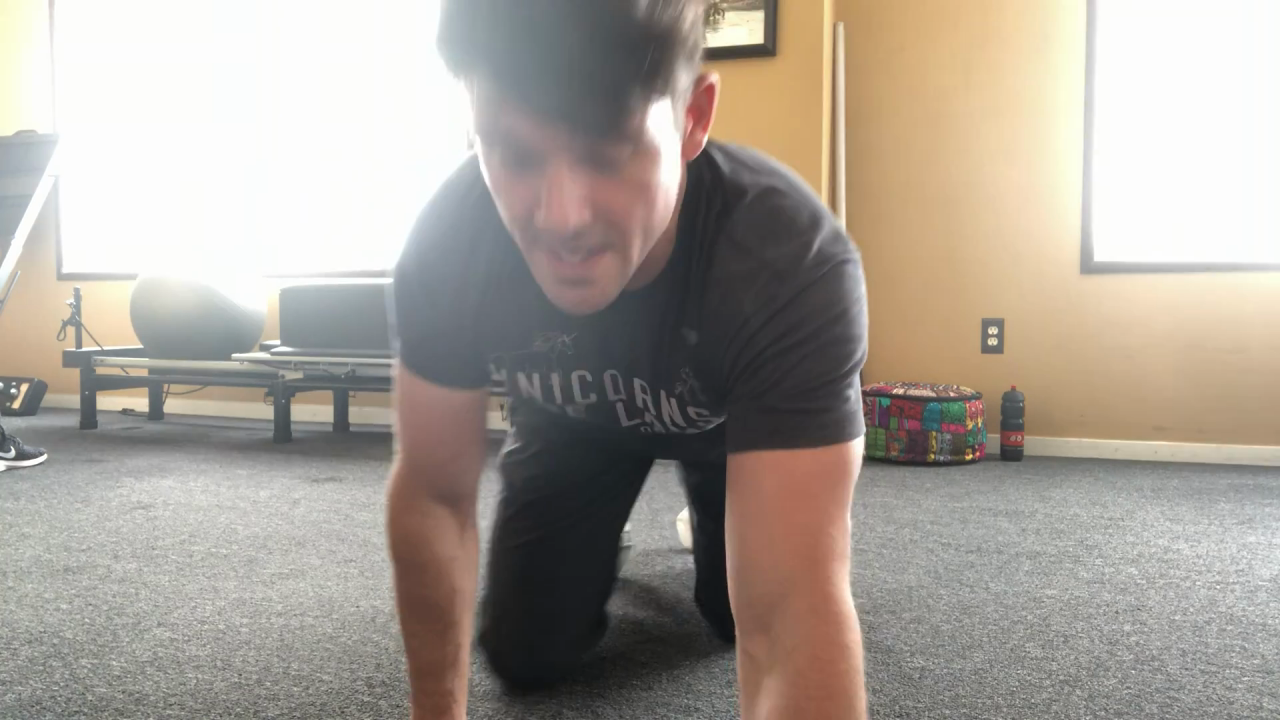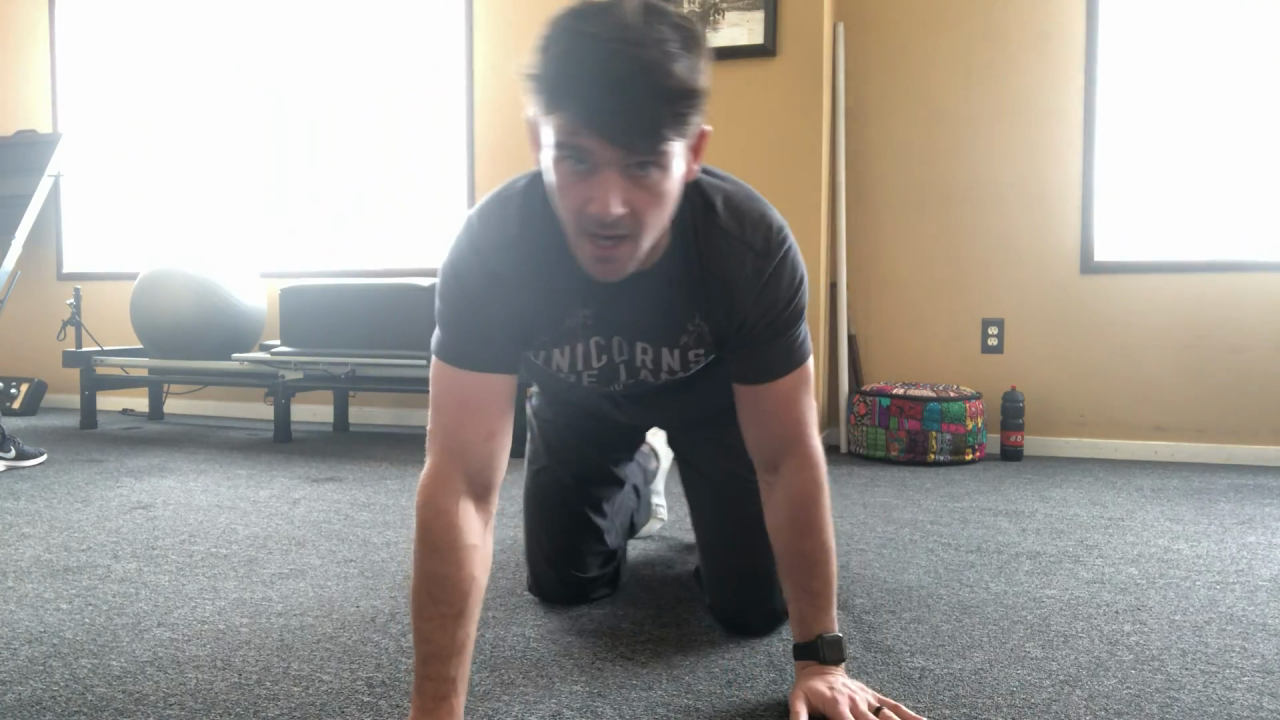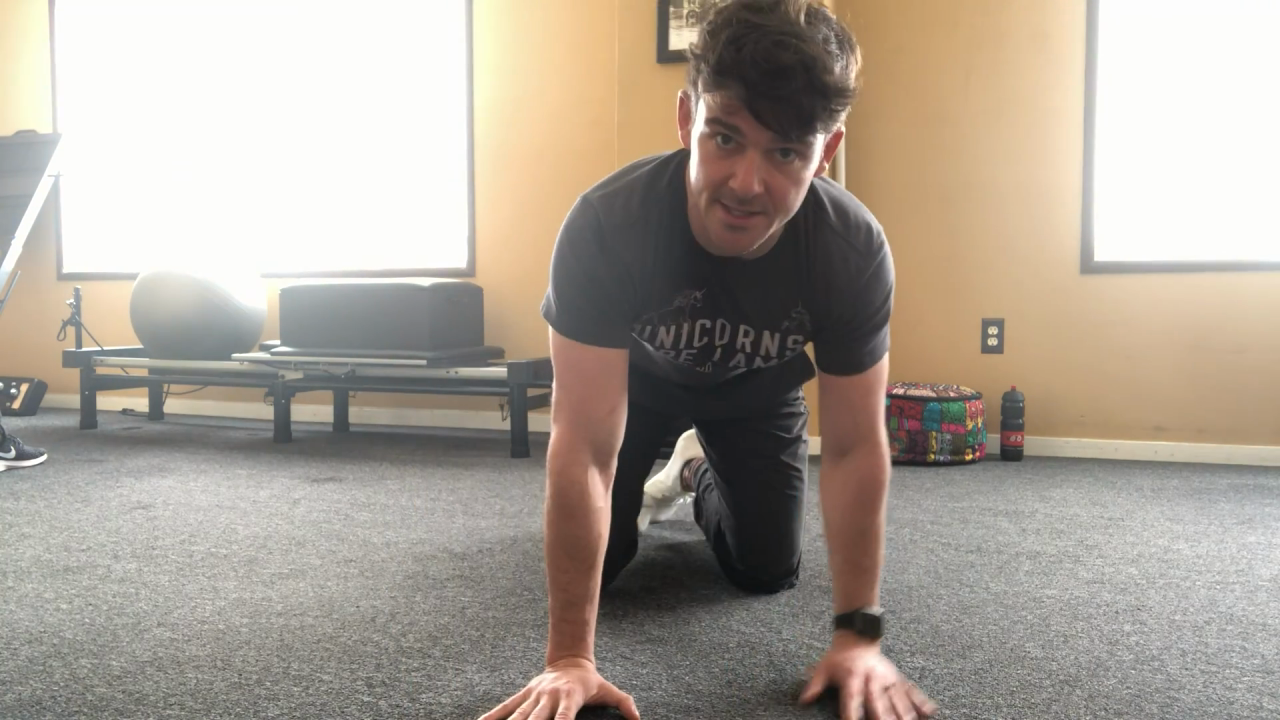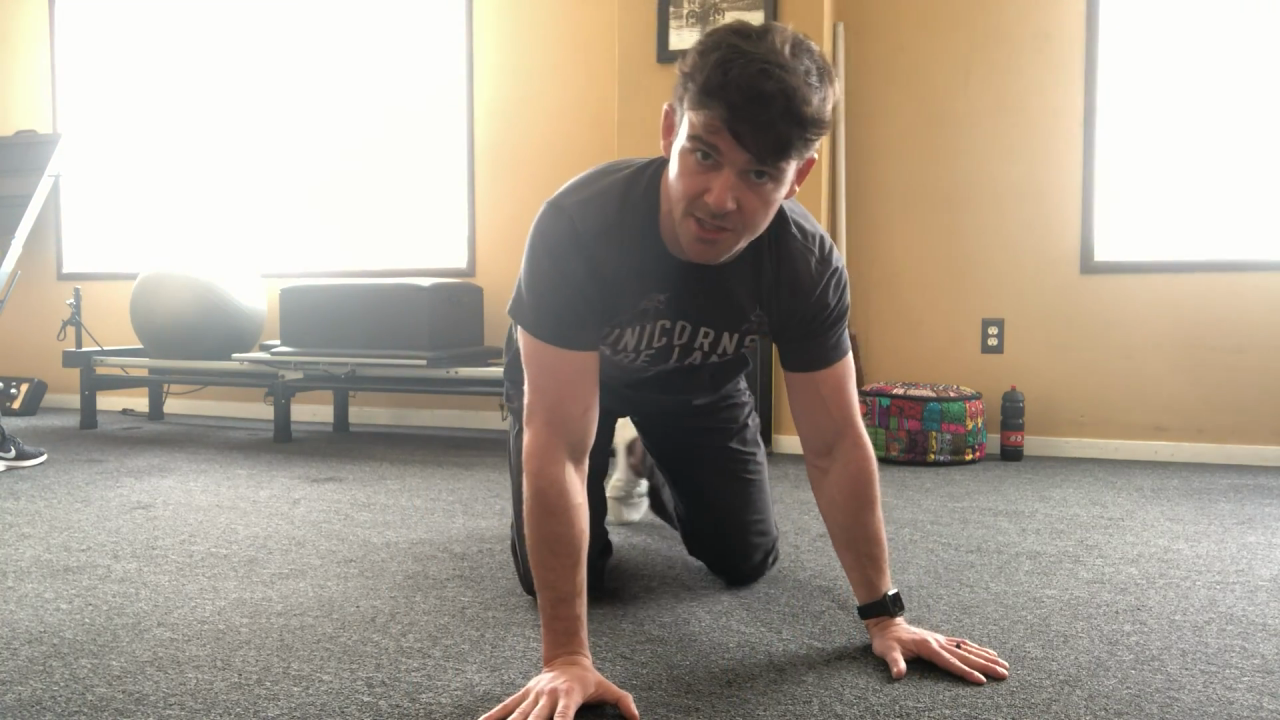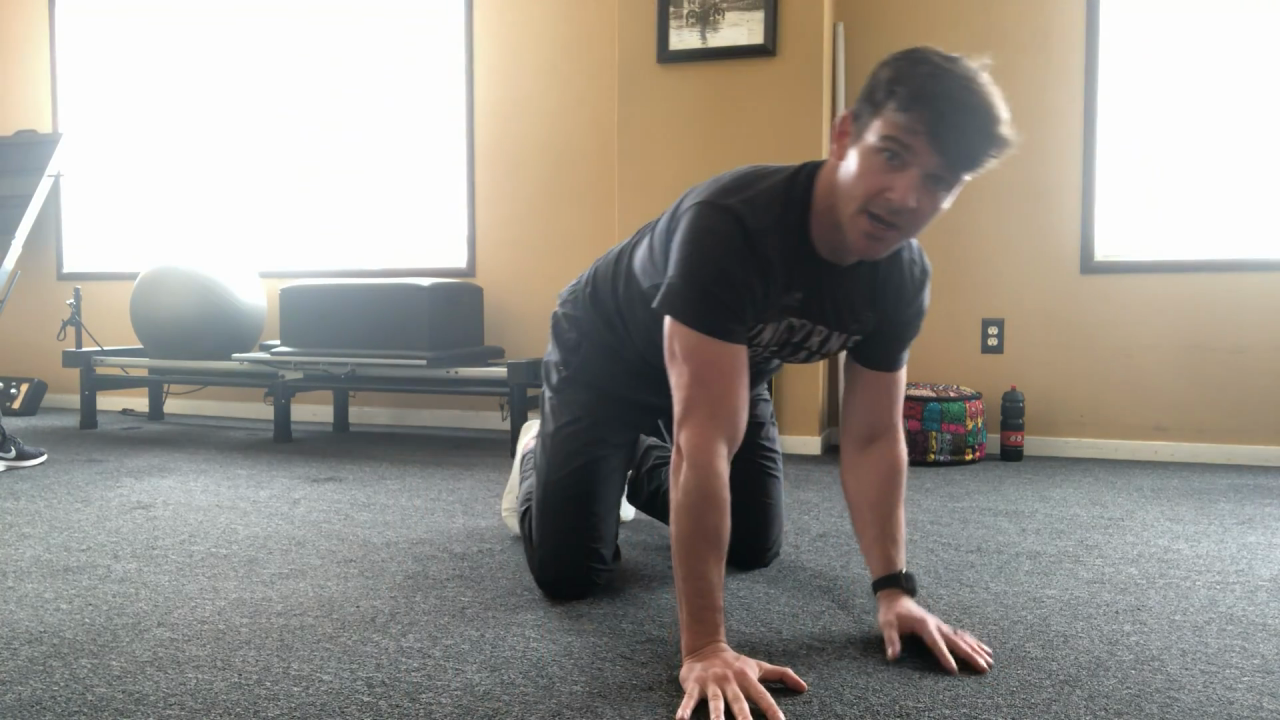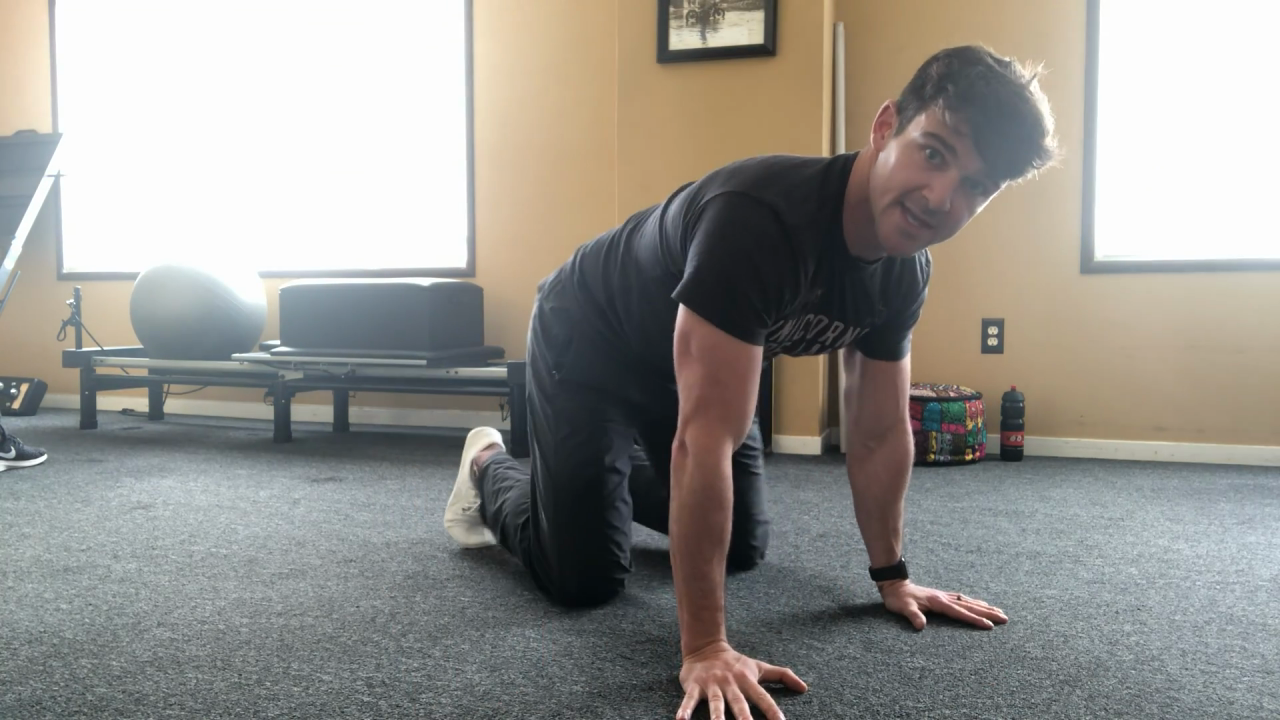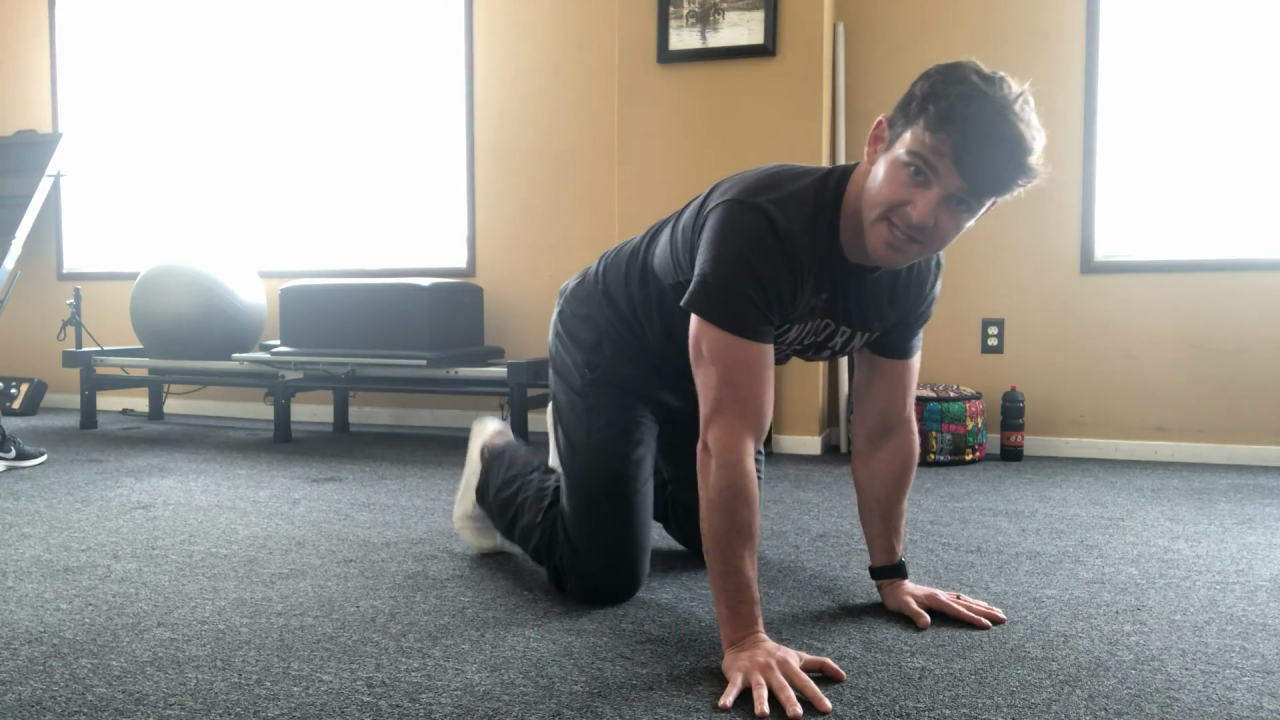
dt=0.7s
person 1, frame 1
left shoulder: (793, 260)
right shoulder: (446, 242)
left elbow: (789, 615)
right elbow: (434, 492)
left hip: (734, 419)
right hip: (570, 423)
left knee: (741, 619)
right knee: (525, 658)
left ankle: (719, 516)
right ankle: (589, 539)
person 1, frame 2
left shoulder: (752, 247)
right shoulder: (492, 245)
left elbow: (788, 459)
right elbow: (458, 483)
left wrist: (820, 658)
left hip: (718, 391)
right hip: (581, 395)
left knee: (754, 610)
right knee: (563, 585)
left ankle: (700, 490)
right ankle: (637, 475)
person 1, frame 3
left shoulder: (853, 249)
right shoulder: (607, 224)
left elbow: (855, 447)
right elbow: (585, 448)
left wrist: (857, 631)
right wrist: (570, 659)
left hip: (758, 387)
right hip: (635, 374)
left knee: (767, 572)
right knee: (591, 565)
left ankle: (699, 477)
right ankle: (646, 487)
person 1, frame 4
left shoulder: (805, 262)
right shoulder: (577, 224)
left elbow: (834, 445)
right elbow: (557, 446)
left wrist: (882, 613)
right wrist: (566, 657)
left hip: (696, 379)
right hip: (560, 368)
left knee: (747, 561)
right knee: (555, 571)
left ankle: (653, 473)
person 1, frame 5
left shoulder: (904, 277)
right shoulder: (731, 224)
left elbow: (872, 440)
right elbow: (706, 441)
left wrist: (893, 587)
right wrist: (704, 648)
left hip: (730, 371)
right hip: (604, 357)
left knee: (756, 549)
right knee: (570, 573)
left ankle: (641, 471)
right ankle: (536, 460)
person 1, frame 6
left shoulder: (903, 271)
right shoulder: (761, 216)
left elbow: (879, 432)
right elbow: (707, 441)
left wrist: (891, 576)
right wrist: (704, 650)
left hip: (686, 358)
right hip: (585, 342)
left knee: (742, 548)
right knee: (586, 578)
left ankle: (625, 472)
right ankle: (490, 469)
person 1, frame 7
left shoulder: (915, 270)
right shoulder: (760, 224)
left elbow: (885, 431)
right elbow: (729, 440)
left wrist: (891, 575)
right wrist: (744, 639)
left hip: (697, 362)
right hip: (608, 344)
left knee: (714, 534)
right knee: (604, 575)
left ankle: (582, 447)
right ankle: (498, 457)
